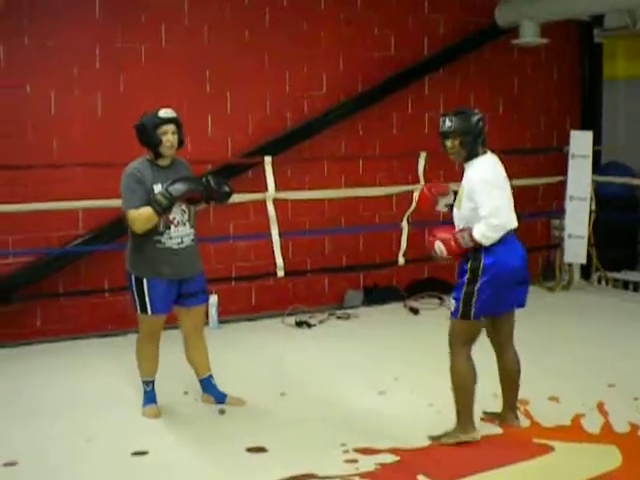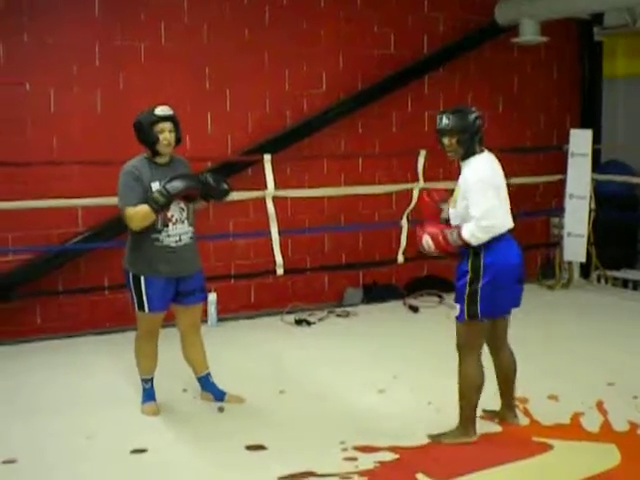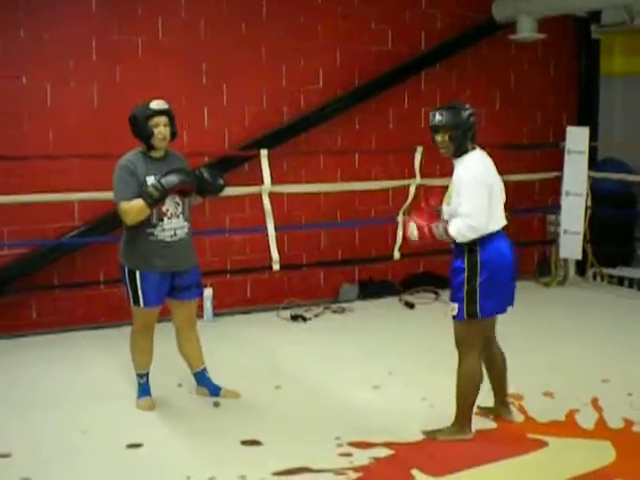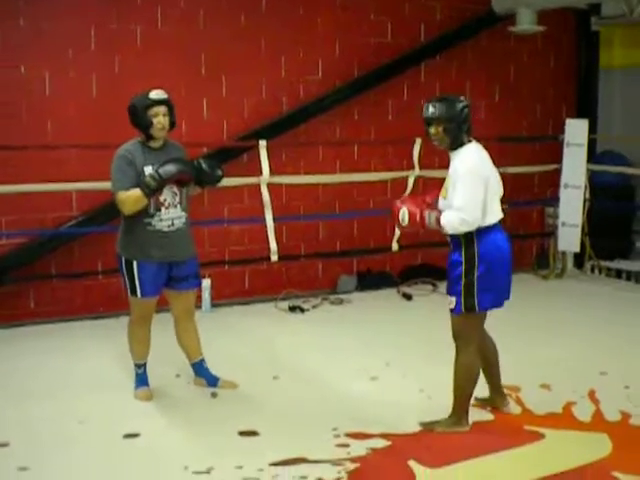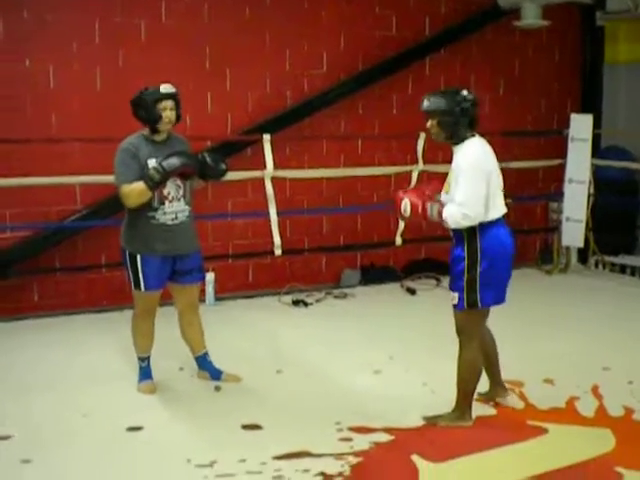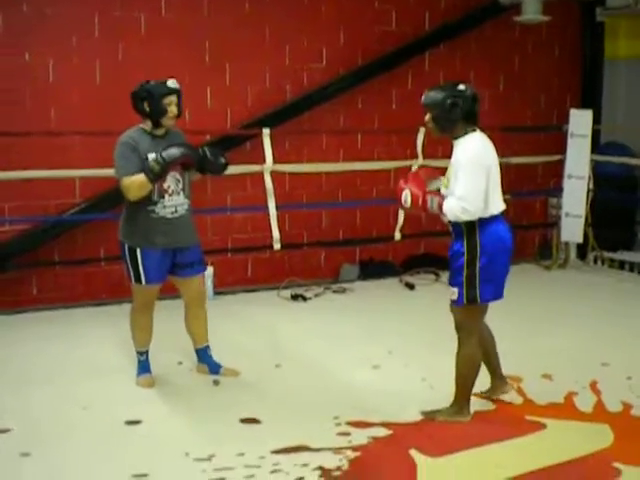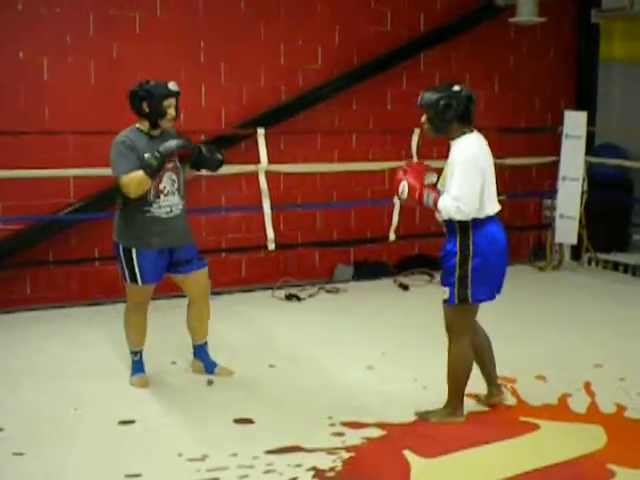
dt=0.1s
person 1, frame 1
left shoulder: (479, 173)
right shoulder: (487, 163)
left elbow: (496, 223)
left wrist: (458, 240)
right wrist: (450, 201)
left hip: (488, 262)
right hip: (509, 255)
left knee: (459, 345)
right knee: (503, 341)
left ankle: (465, 426)
right ankle: (510, 412)
person 1, frame 2
left shoulder: (475, 172)
right shoulder: (485, 161)
left elbow: (487, 224)
left wrist: (446, 236)
right wrist: (451, 206)
left hip: (486, 261)
right hip: (505, 254)
left knee: (468, 350)
right knee: (498, 341)
left ankle: (466, 428)
right ankle: (508, 410)
person 1, frame 3
left shoulder: (470, 170)
right shoulder: (477, 161)
left elbow: (472, 226)
left wrist: (432, 228)
right wrist: (446, 211)
left hip: (480, 258)
right hip: (495, 252)
left knee: (468, 346)
right knee: (485, 338)
left ankle: (462, 426)
right ankle: (502, 406)
person 1, frame 4
left shoulder: (466, 162)
right shoulder: (474, 153)
left elbow: (464, 219)
left wrist: (423, 216)
right wrist: (442, 202)
left hip: (476, 251)
right hip: (490, 245)
left knee: (465, 340)
right knee: (475, 330)
left ankle: (458, 418)
right ankle: (497, 396)
person 1, frame 5
left shoulder: (470, 157)
right shoulder: (475, 148)
left elbow: (467, 213)
left wrist: (427, 207)
right wrist: (443, 196)
left hip: (480, 246)
right hip: (492, 240)
left knee: (468, 334)
right knee: (474, 325)
left ankle: (462, 413)
right ankle: (496, 386)
person 1, frame 6
left shoulder: (469, 151)
right shoulder: (476, 142)
left elbow: (466, 208)
left wrist: (426, 200)
right wrist: (439, 186)
left hip: (478, 242)
right hip: (490, 235)
left knee: (466, 329)
right knee: (472, 320)
left ankle: (460, 408)
right ankle: (498, 381)
person 1, frame 7
left shoulder: (465, 151)
right shoulder: (472, 142)
left elbow: (461, 207)
left wrist: (424, 194)
right wrist: (433, 181)
left hip: (472, 242)
right hip: (486, 236)
left knee: (457, 330)
right knee: (466, 323)
left ankle: (454, 408)
right ankle: (494, 391)
person 2, frame 1
left shoulder: (183, 167)
right shoulder: (136, 173)
right elbow: (137, 222)
left wrist: (208, 195)
right wrist: (168, 196)
left hip: (189, 266)
right hip: (151, 270)
left knee: (194, 329)
right knee: (150, 332)
left ankle: (210, 390)
right ankle: (148, 394)
person 2, frame 2
left shoulder: (181, 165)
right shoulder: (134, 171)
right elbow: (134, 220)
left wrist: (206, 192)
right wrist: (165, 194)
left hip: (187, 264)
right hip: (149, 268)
left knee: (191, 327)
right knee: (148, 330)
left ankle: (208, 388)
right ankle: (148, 391)
person 2, frame 3
left shoulder: (178, 160)
right shoulder: (129, 165)
right elbow: (128, 215)
left wrist: (204, 188)
right wrist: (160, 189)
left hip: (183, 259)
right hip: (145, 262)
left knee: (187, 322)
right knee: (144, 325)
left ankle: (204, 382)
right ankle: (143, 386)
person 2, frame 4
left shoulder: (176, 150)
right shoulder: (127, 155)
right elbow: (125, 204)
left wrist: (201, 178)
right wrist: (157, 179)
left hip: (181, 249)
right hip: (142, 252)
left knee: (185, 313)
right knee: (141, 315)
left ankle: (202, 373)
right ankle: (140, 376)
person 2, frame 5
left shoulder: (180, 143)
right shoulder: (131, 148)
right elbow: (130, 197)
left wrist: (205, 171)
right wrist: (162, 171)
left hip: (184, 243)
right hip: (146, 246)
left knee: (189, 306)
right knee: (146, 308)
left ankle: (205, 366)
right ankle: (144, 370)
person 2, frame 6
left shoulder: (177, 137)
right shoulder: (130, 141)
right elbow: (131, 190)
left wrist: (204, 165)
right wrist: (161, 163)
left hip: (184, 236)
right hip: (146, 239)
left knee: (196, 296)
right knee: (144, 302)
left ankle: (205, 360)
right ankle: (143, 364)
person 2, frame 7
left shoulder: (169, 137)
right shoulder: (125, 142)
right elbow: (131, 187)
left wrist: (200, 161)
right wrist: (160, 157)
left hip: (178, 234)
right hip: (140, 239)
left knee: (200, 290)
right knee: (138, 301)
left ankle: (202, 358)
right ankle: (137, 364)
